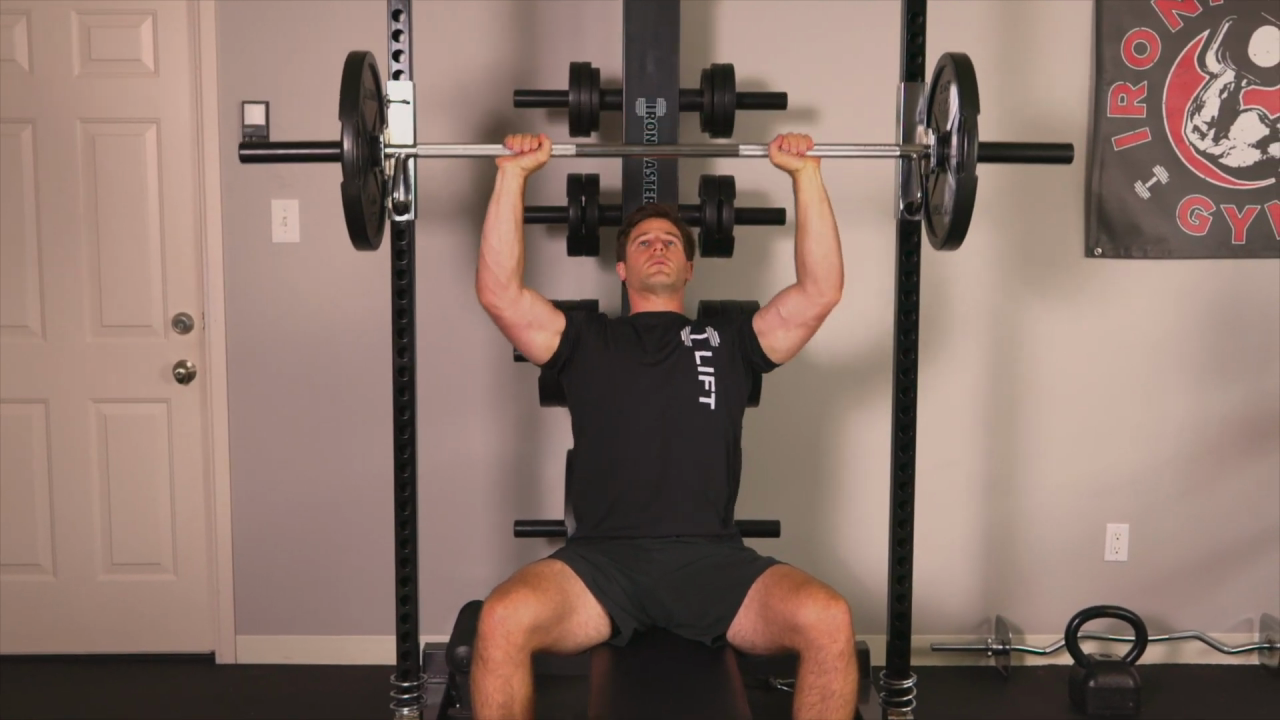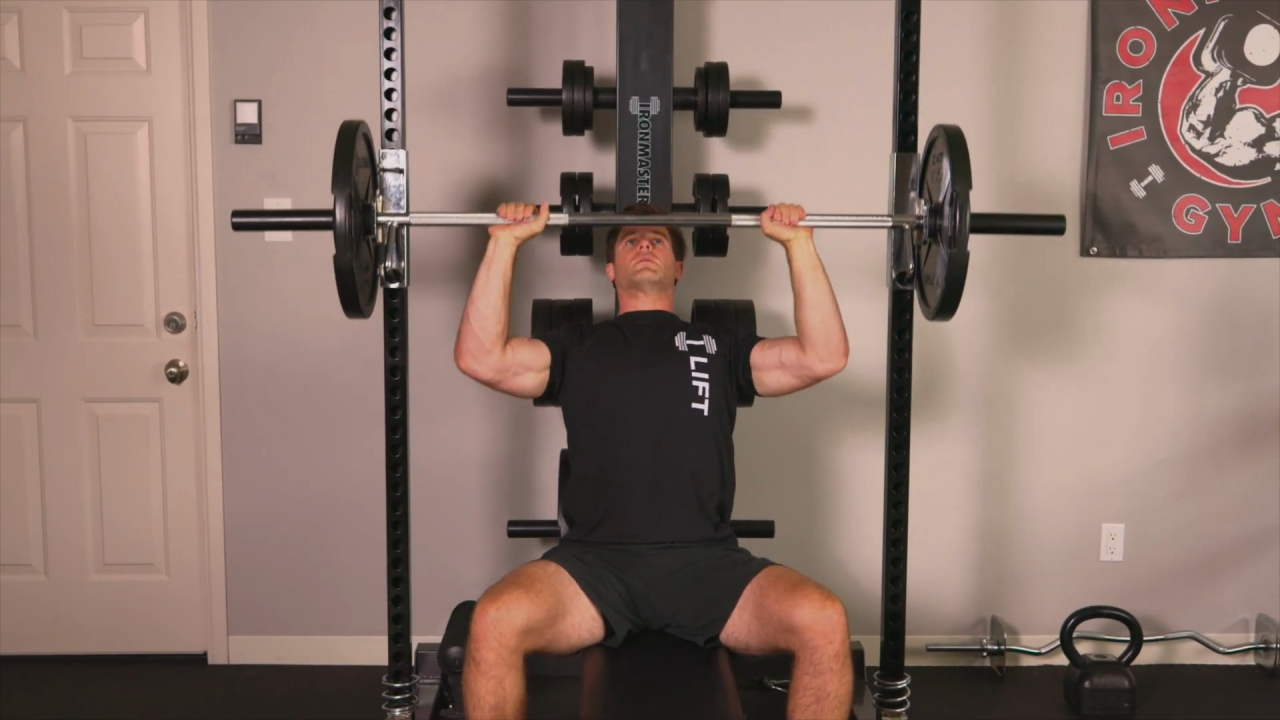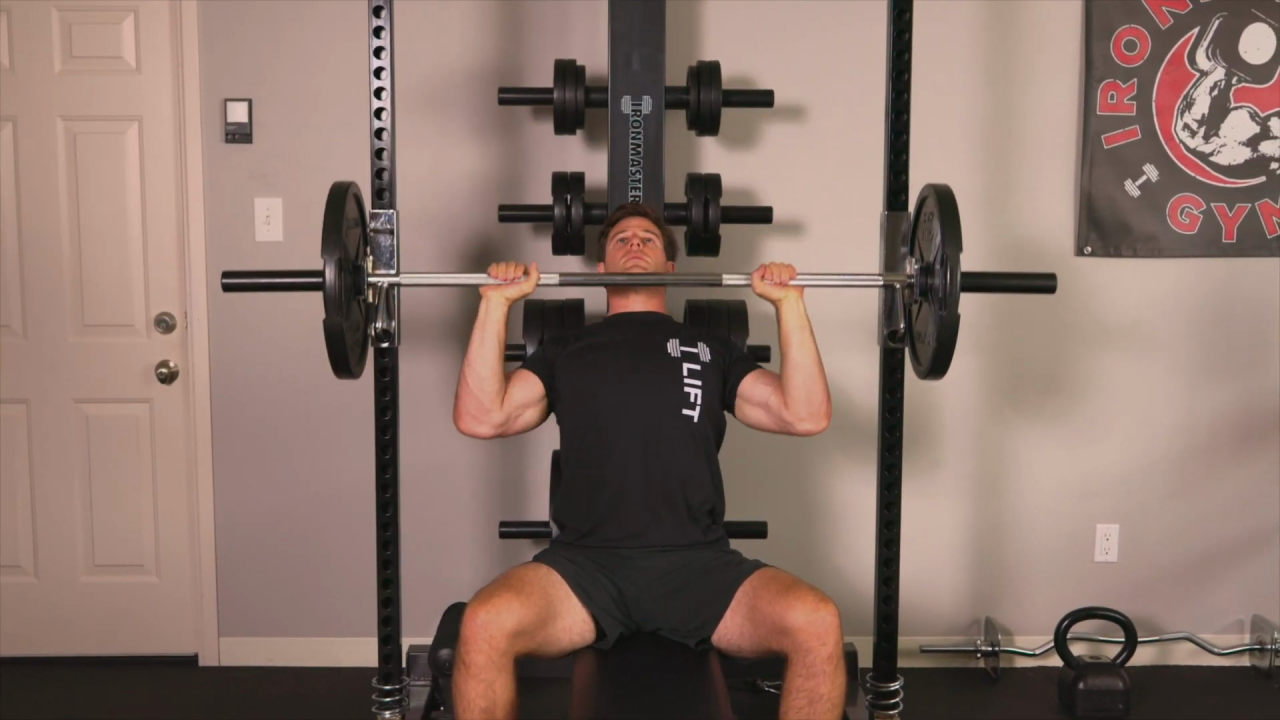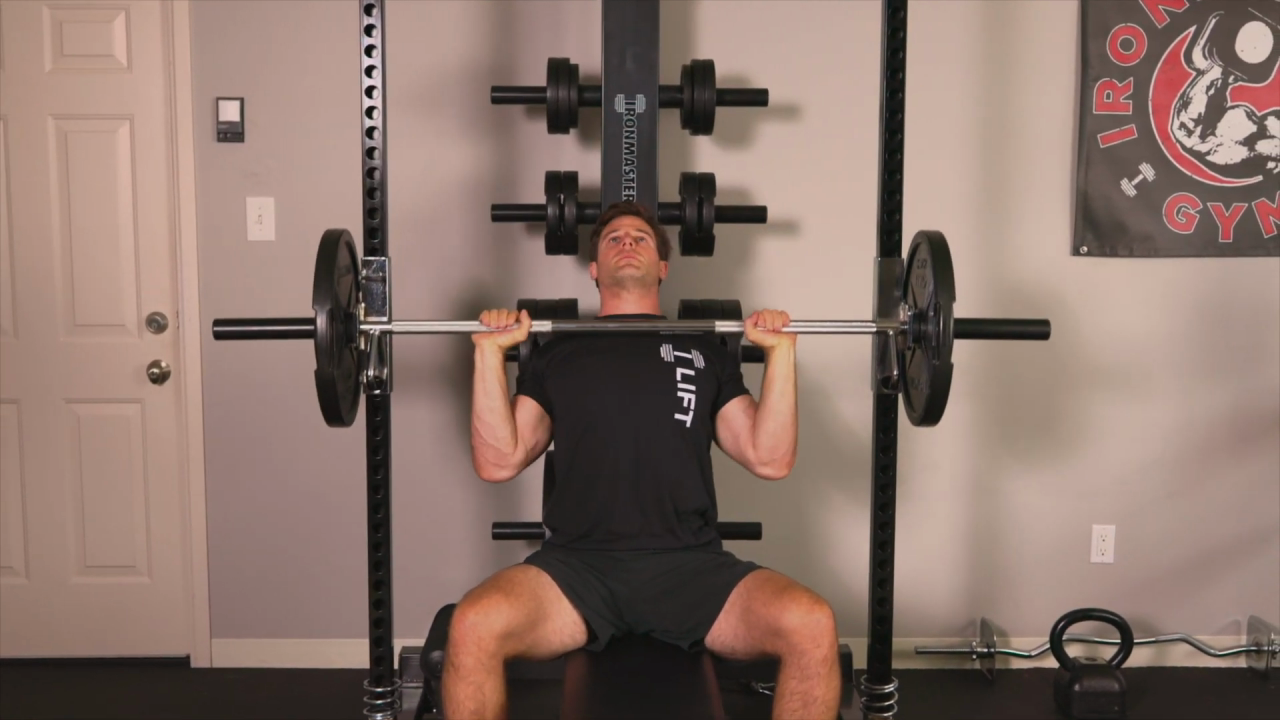
dt=0.4s
person 1, frame 1
left shoulder: (727, 343)
right shoulder: (588, 342)
left elbow: (820, 290)
right elbow: (499, 291)
left wrist: (806, 174)
right wrist: (512, 174)
left hip: (711, 558)
right hip: (602, 558)
left knee: (829, 621)
right knee: (502, 620)
person 1, frame 2
left shoulder: (719, 347)
right shoulder: (577, 347)
left elbow: (825, 356)
right elbow: (479, 357)
left wrist: (798, 242)
right wrist: (505, 241)
left hip: (705, 559)
right hip: (595, 559)
left knee: (825, 622)
right knee: (493, 624)
person 1, frame 3
left shoulder: (711, 350)
right shoulder: (566, 349)
left elbow: (806, 415)
right elbow: (478, 418)
left wrist: (788, 304)
right wrist: (495, 303)
left hip: (697, 561)
right hip: (586, 560)
left knee: (818, 625)
right knee: (484, 626)
person 1, frame 4
left shoulder: (704, 351)
right shoulder: (556, 352)
left elbow: (771, 459)
right elbow: (496, 461)
left wrist: (781, 351)
right wrist: (489, 350)
left hip: (690, 563)
right hip: (579, 562)
left knee: (813, 628)
right knee: (474, 628)
